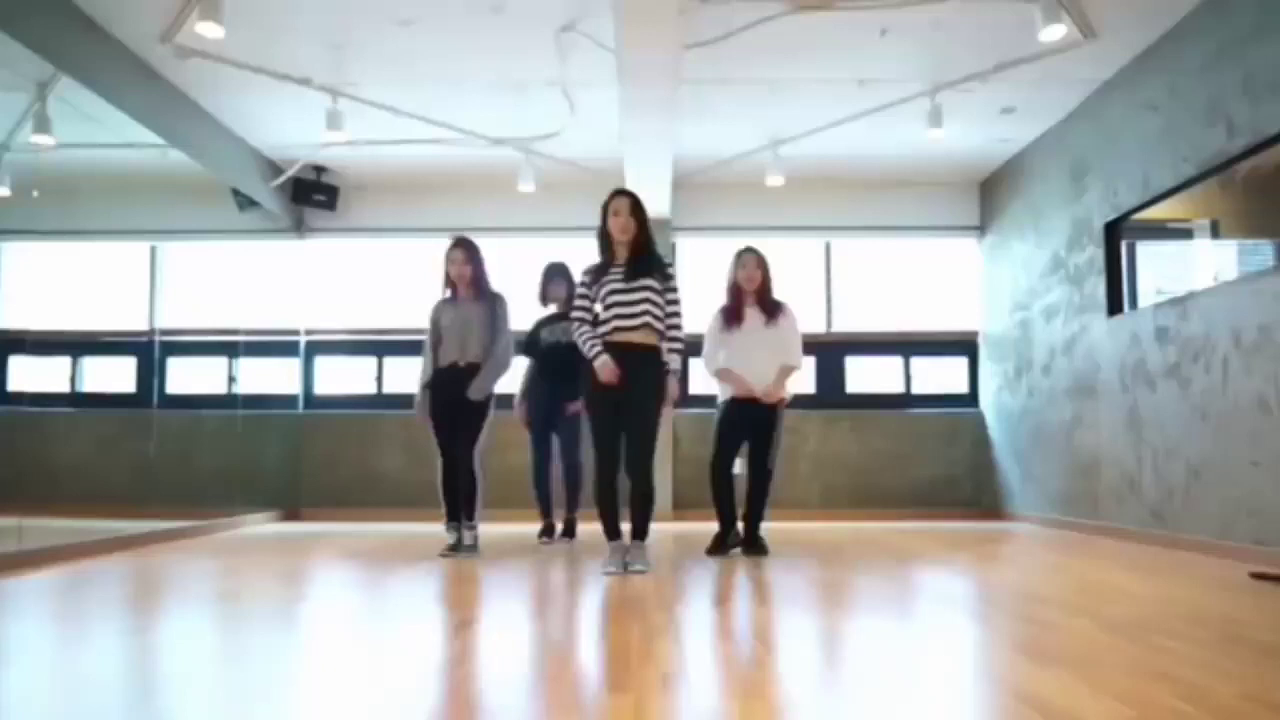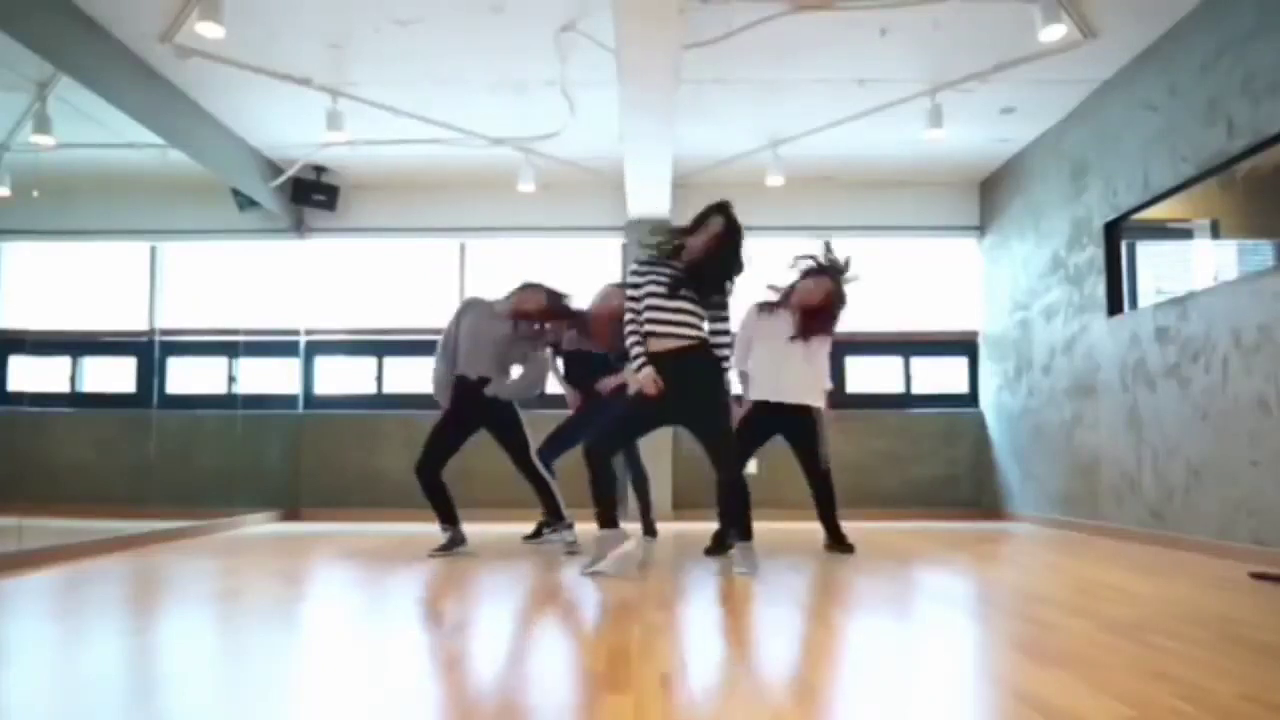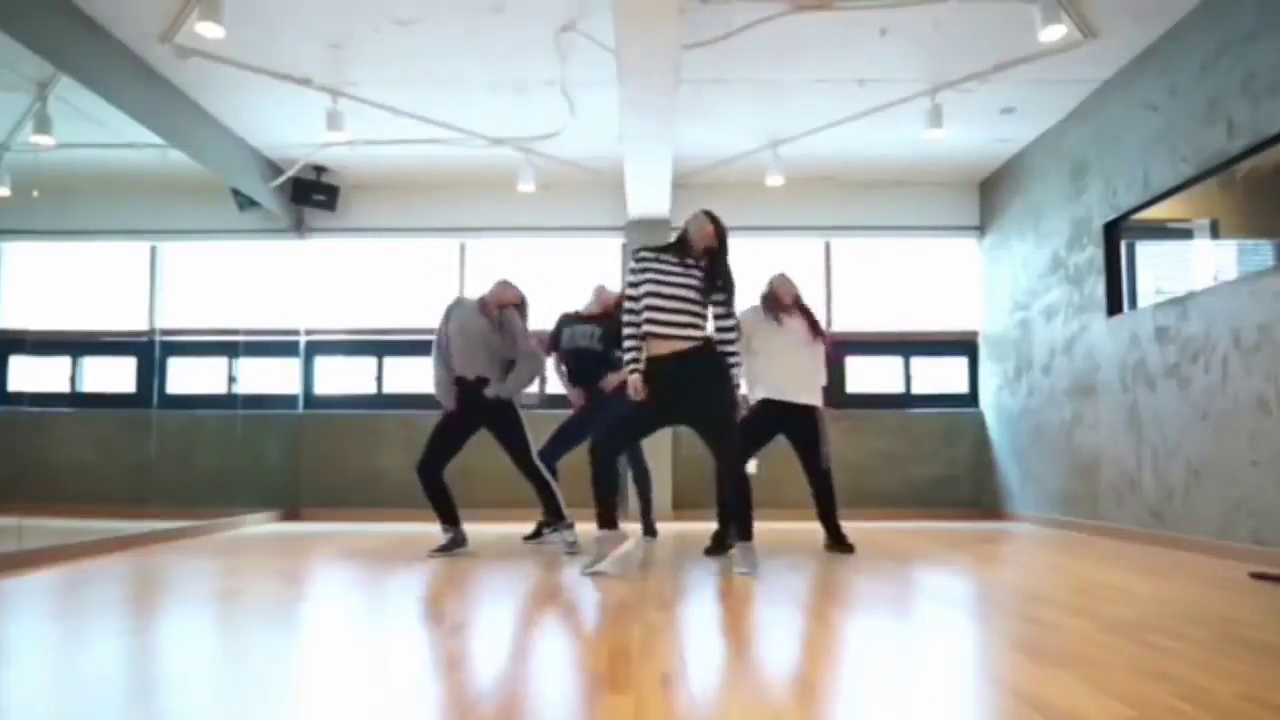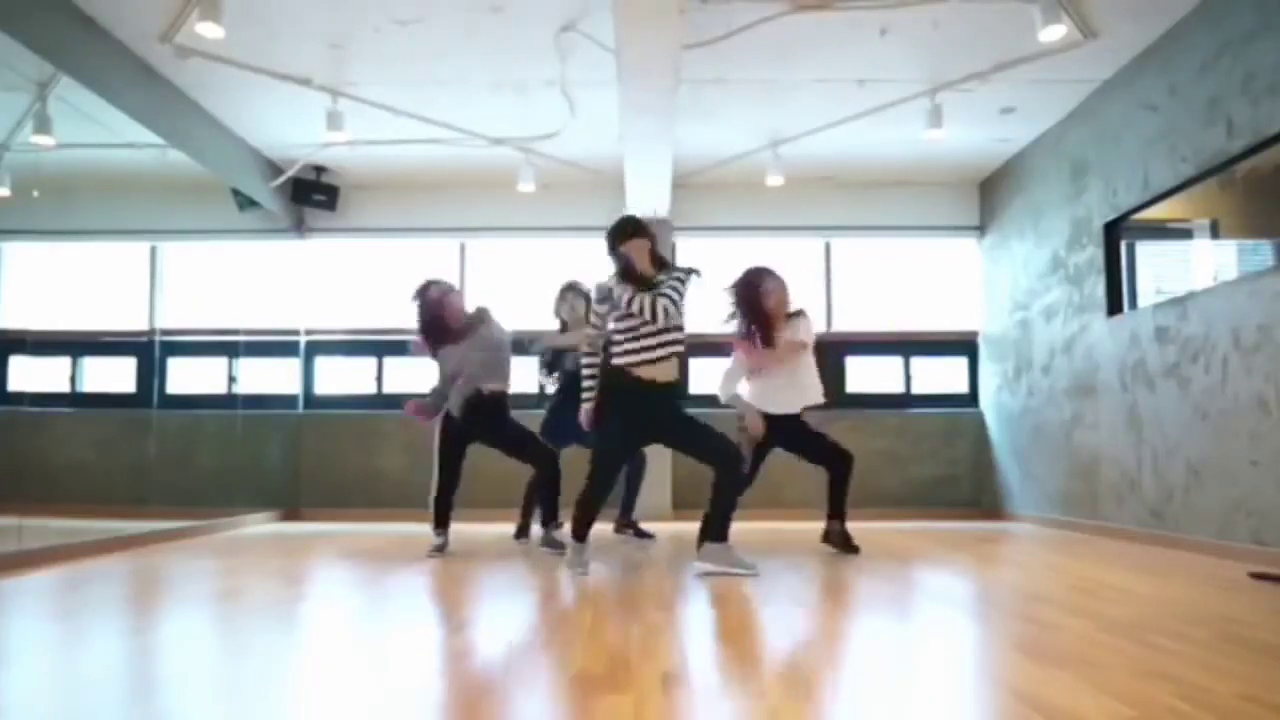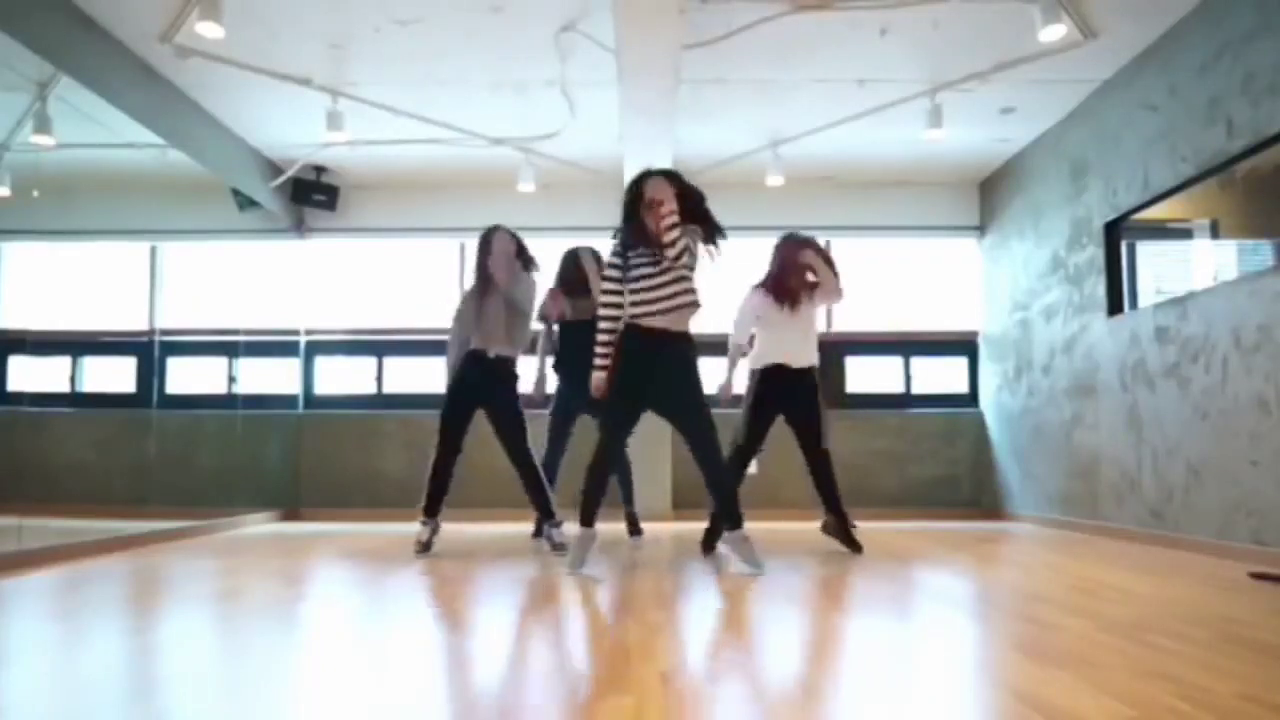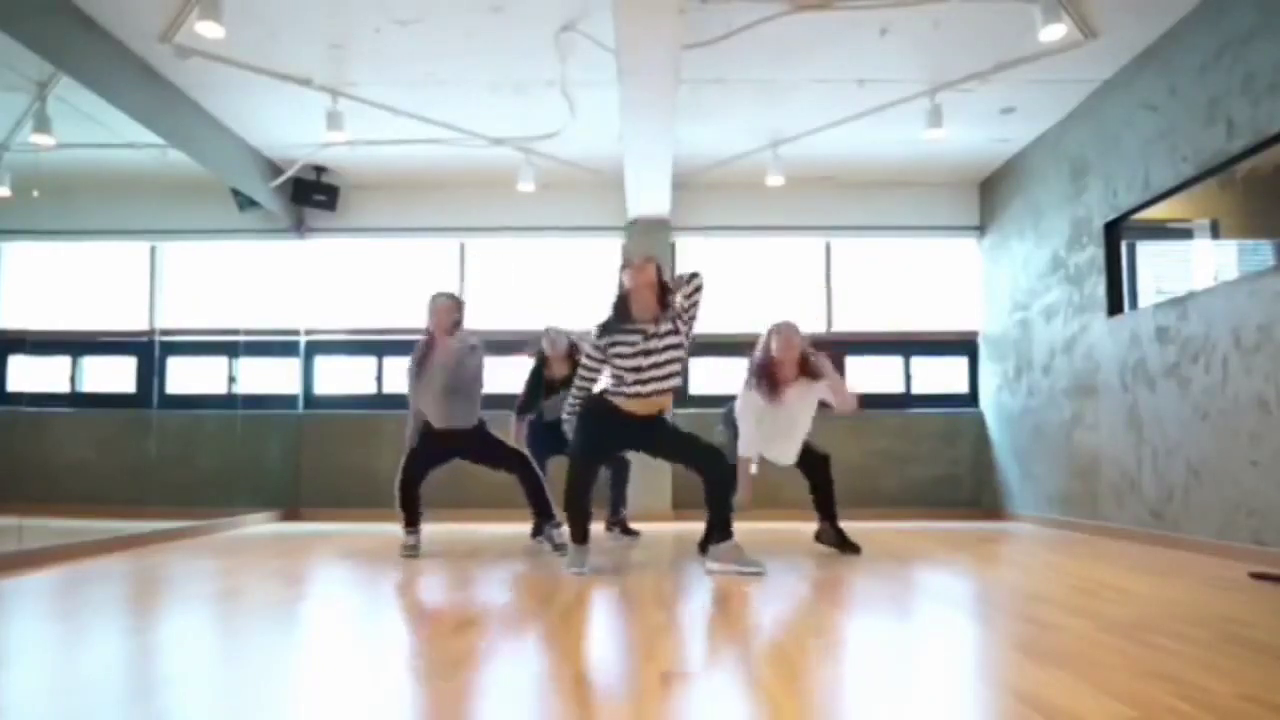
dt=0.7s
person 1, frame 1
left shoulder: (660, 268)
right shoulder: (593, 274)
left elbow: (674, 325)
right elbow: (580, 323)
left wrist: (673, 373)
right wrist: (598, 357)
left hip: (647, 367)
right hip: (607, 366)
left knee: (640, 462)
right knee: (607, 461)
left ankle: (638, 544)
right ankle: (614, 545)
person 1, frame 2
left shoulder: (713, 275)
right shoulder: (643, 267)
left elbow: (721, 333)
right elbow: (631, 322)
left wrist: (724, 383)
right wrist: (641, 368)
left hip: (698, 371)
right hip: (655, 375)
left knee: (726, 461)
right knee: (598, 447)
left ankle: (742, 545)
right ankle: (610, 534)
person 1, frame 3
left shoulder: (713, 272)
right shoulder: (643, 260)
left elbow: (727, 330)
right elbow: (630, 318)
left wrist: (732, 386)
right wrist: (632, 370)
left hip: (702, 370)
right hip: (658, 376)
left knee: (729, 457)
right knee: (602, 447)
left ankle: (743, 544)
right ankle: (609, 536)
person 1, frame 4
left shoulder: (674, 277)
right shoulder: (608, 292)
left elbow: (663, 313)
right elbow: (592, 349)
left wrist: (619, 293)
right wrist: (588, 400)
left hip: (664, 399)
right hip: (622, 396)
left knee: (731, 459)
right knee: (601, 477)
left ankle: (714, 547)
right ankle: (578, 544)
person 1, frame 5
left shoulder: (690, 236)
right shoulder: (625, 247)
left elbow: (673, 253)
right elbow: (609, 308)
left wrist: (670, 206)
right wrist: (600, 364)
left hip: (676, 352)
right hip: (635, 349)
left knee: (707, 449)
right knee: (608, 448)
left ankle: (735, 534)
right ankle: (585, 534)
person 1, frame 6
left shoulder: (678, 317)
right shoulder: (608, 332)
left elbow: (693, 282)
right elbow: (583, 380)
left wrist: (671, 285)
right wrist: (569, 420)
left hip: (653, 423)
right hip: (605, 418)
left knee: (717, 464)
right knee: (578, 478)
left ankle: (722, 547)
right ankle: (579, 548)
person 2, frame 1
left shoulder: (780, 312)
right shoulder: (723, 315)
left elbow: (793, 355)
right elbow: (710, 359)
left wrist: (777, 385)
right wrist: (736, 381)
left hip: (769, 400)
right hip: (734, 399)
left knee: (761, 467)
right knee: (720, 464)
left ankle: (752, 531)
right ankle: (728, 530)
person 2, frame 2
left shoulder: (819, 328)
right shoulder: (760, 314)
left elbow: (821, 372)
right elbow: (740, 355)
left wrist: (821, 402)
right wrist: (746, 394)
left hip: (803, 407)
right hip: (763, 404)
left knee: (818, 470)
left ankle: (833, 533)
right ankle: (726, 531)
person 2, frame 3
left shoulder: (810, 324)
right shoulder: (753, 317)
left elbow: (817, 369)
left wrist: (815, 401)
left hip: (805, 407)
right hip: (767, 404)
left knee: (819, 470)
left ankle: (834, 534)
right ankle: (725, 532)
person 2, frame 4
left shoulder: (799, 322)
right shoulder: (750, 340)
left elbow: (797, 347)
right elbow: (726, 388)
left wrist: (762, 361)
right wrist: (748, 412)
left hip: (792, 419)
right hip: (762, 418)
left knee: (841, 460)
left ankle: (835, 528)
person 2, frame 5
left shoulder: (811, 295)
right shoulder: (761, 294)
left elbow: (835, 292)
right elbow: (739, 336)
left wrist: (815, 258)
right wrist: (728, 377)
left hip: (802, 379)
right hip: (768, 377)
left knee: (817, 452)
right knee: (743, 451)
left ankle: (836, 520)
right ankle: (718, 523)
person 2, frame 6
left shoulder: (815, 377)
right shoulder: (757, 385)
left elbow: (848, 405)
right elbow: (746, 441)
left wrist: (830, 374)
right wrist: (743, 486)
right hip: (741, 425)
left knee: (819, 465)
left ankle: (829, 528)
person 3, frame 1
left shoulder: (493, 302)
right shoulder: (441, 308)
left elbow: (503, 349)
right elbow: (430, 352)
left wrist: (482, 384)
right wrist: (423, 393)
left hip: (474, 386)
right hip: (444, 385)
left knee: (466, 455)
right knee: (449, 459)
left ankle: (469, 529)
right ankle: (455, 531)
person 3, frame 2
left shoulder: (524, 332)
right shoulder: (472, 308)
left elbow: (537, 374)
right elbow: (446, 349)
left wrist: (500, 389)
right wrist: (443, 391)
left hip: (495, 402)
right hip: (461, 400)
left knee: (529, 466)
right knee: (425, 467)
left ankle: (563, 528)
right ankle: (453, 533)
person 3, frame 3
left shoulder: (508, 318)
right shoulder: (457, 309)
left elbow: (533, 359)
right elbow: (441, 354)
left wrist: (503, 389)
right wrist: (446, 393)
left hip: (493, 399)
right hip: (462, 399)
left knee: (529, 465)
right knee: (427, 467)
left ankle: (563, 528)
right ankle: (454, 533)
person 3, frame 4
left shoulder: (484, 323)
right shoulder: (443, 342)
left elbow: (497, 345)
right wrist: (427, 405)
left hip: (493, 412)
right hip: (458, 416)
left knee: (547, 459)
right knee: (446, 480)
left ankle: (549, 530)
right ankle: (441, 535)
person 3, frame 5
left shoulder: (522, 285)
right shoulder: (474, 294)
left elbow: (520, 299)
right elbow: (458, 339)
left wrist: (508, 264)
left hip: (501, 375)
right hip: (470, 371)
left knee: (520, 454)
right knee: (447, 450)
left ankle: (551, 524)
right ankle: (429, 521)
person 3, frame 6
left shoulder: (467, 351)
right shoulder: (421, 354)
right elbow: (417, 401)
left hip: (470, 432)
right hip: (434, 434)
left knee: (522, 464)
right knee: (408, 477)
left ankle: (548, 525)
right ankle: (411, 532)
person 4, frame 1
right shoulder: (541, 326)
right elbow: (533, 364)
left wrist: (585, 396)
right wrist: (521, 397)
left hip: (569, 399)
right hip: (541, 399)
left knee: (569, 456)
right knee: (540, 460)
left ankle: (570, 518)
right ankle: (547, 521)
person 4, frame 2
left shoulder: (613, 330)
right shoulder: (565, 323)
right elbow: (551, 359)
left wrist: (618, 378)
right wrist: (568, 388)
left hip: (609, 402)
right hip: (587, 406)
left knee: (631, 461)
right knee: (543, 456)
left ankle: (647, 523)
right ankle: (549, 522)
person 4, frame 3
left shoulder: (613, 323)
right shoulder: (566, 321)
right elbow: (556, 359)
left wrist: (620, 374)
right wrist: (569, 387)
left hip: (615, 399)
right hip: (588, 404)
left knee: (635, 459)
right knee: (545, 457)
left ankle: (647, 520)
right ankle: (550, 521)
person 4, frame 4
right shoulder: (558, 341)
right elbow: (546, 373)
right wrist: (552, 382)
right hip: (562, 415)
left knee: (636, 459)
left ankle: (625, 521)
right ankle: (524, 523)
person 4, frame 5
left shoulder: (598, 298)
right shoulder: (558, 295)
left elbow: (602, 296)
right elbow: (546, 331)
left wrist: (587, 260)
right wrist: (540, 373)
right hip: (570, 384)
right knee: (554, 451)
left ankle: (630, 513)
person 4, frame 6
left shoulder: (580, 369)
right shoulder: (538, 376)
right elbow: (521, 415)
right hip: (544, 435)
left knee: (620, 463)
left ankle: (616, 519)
